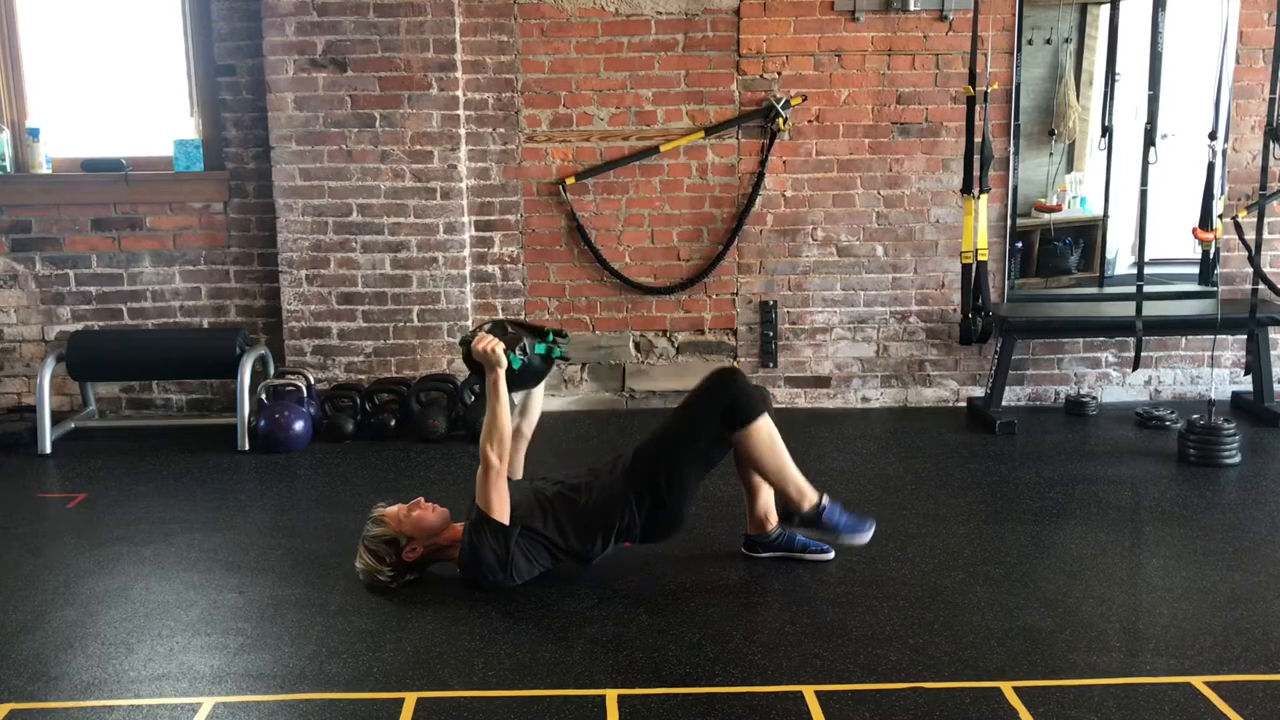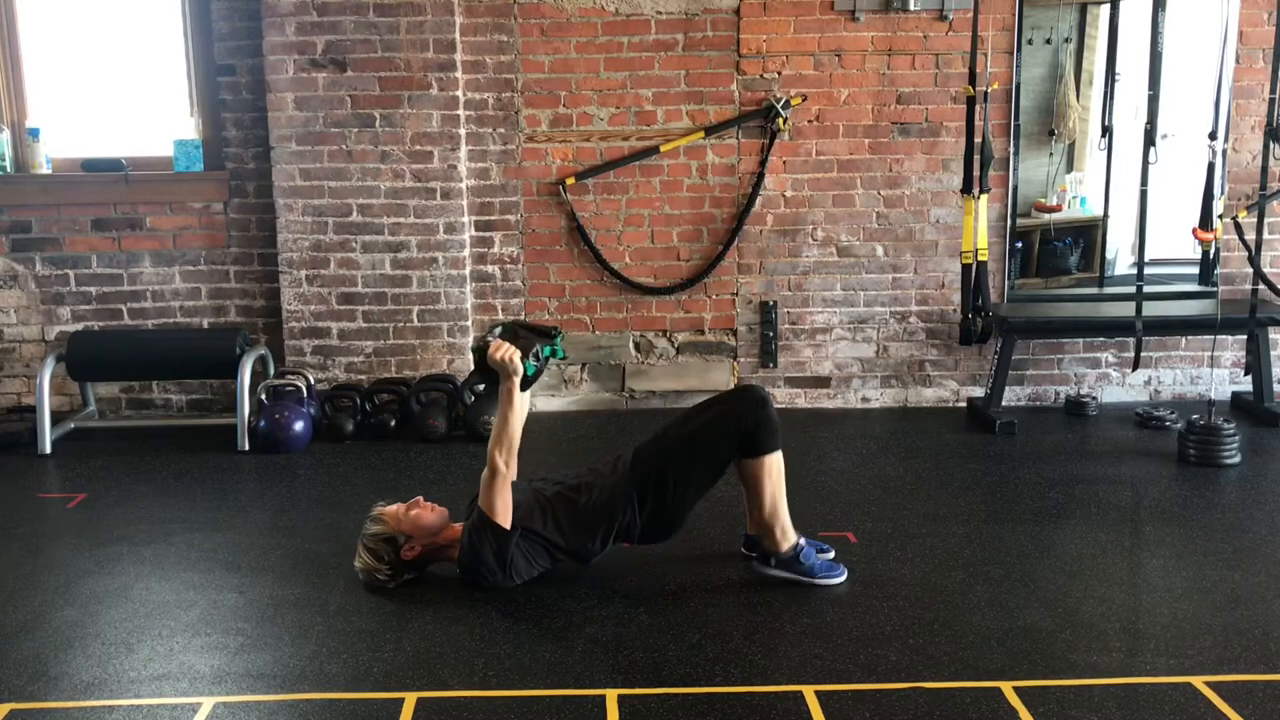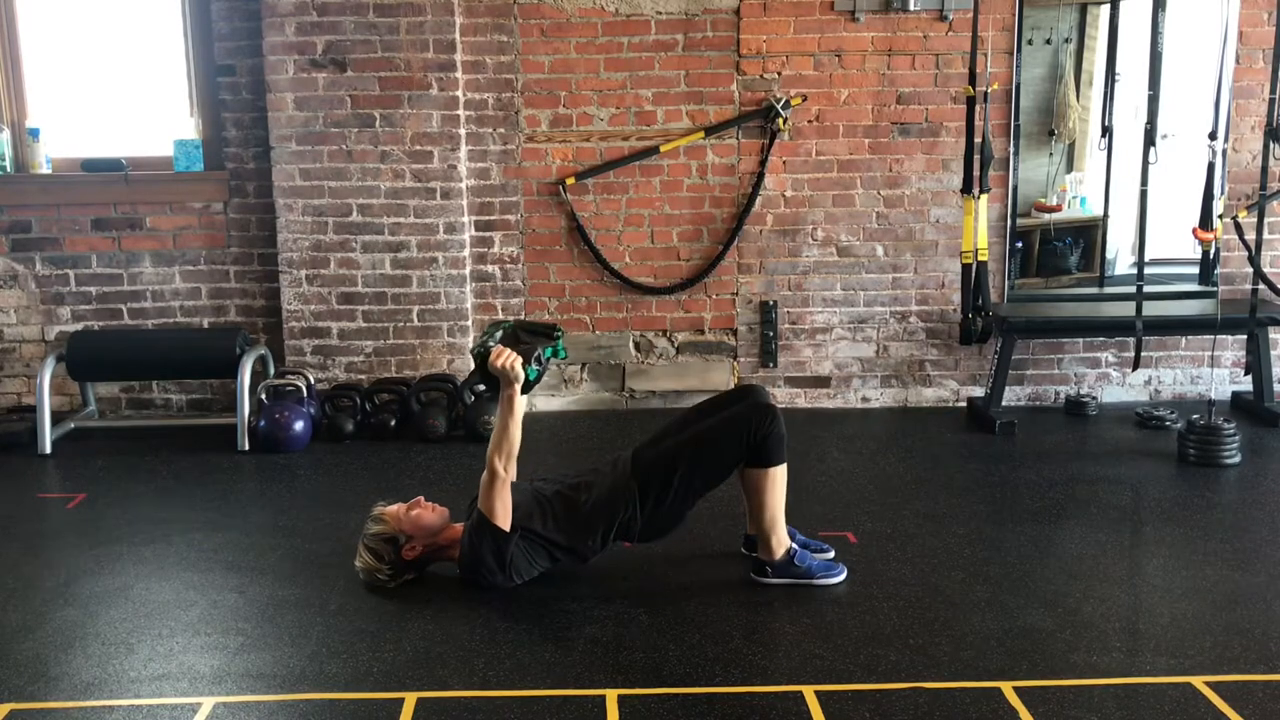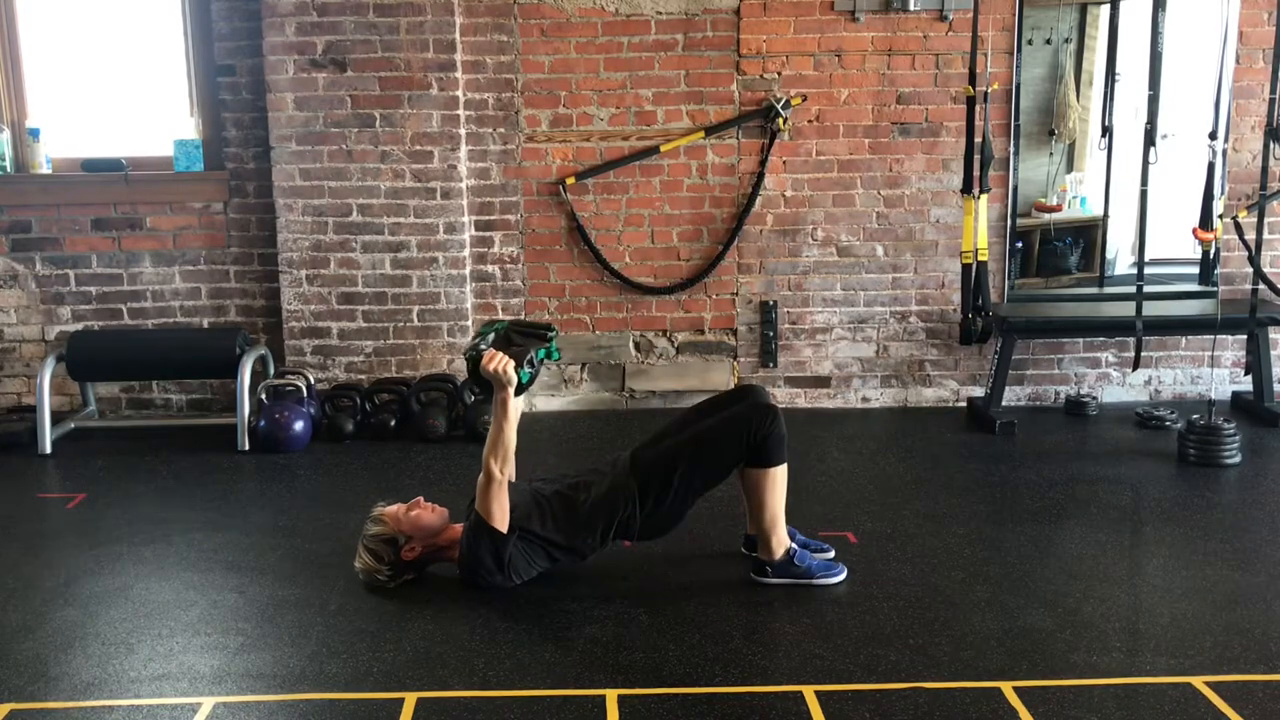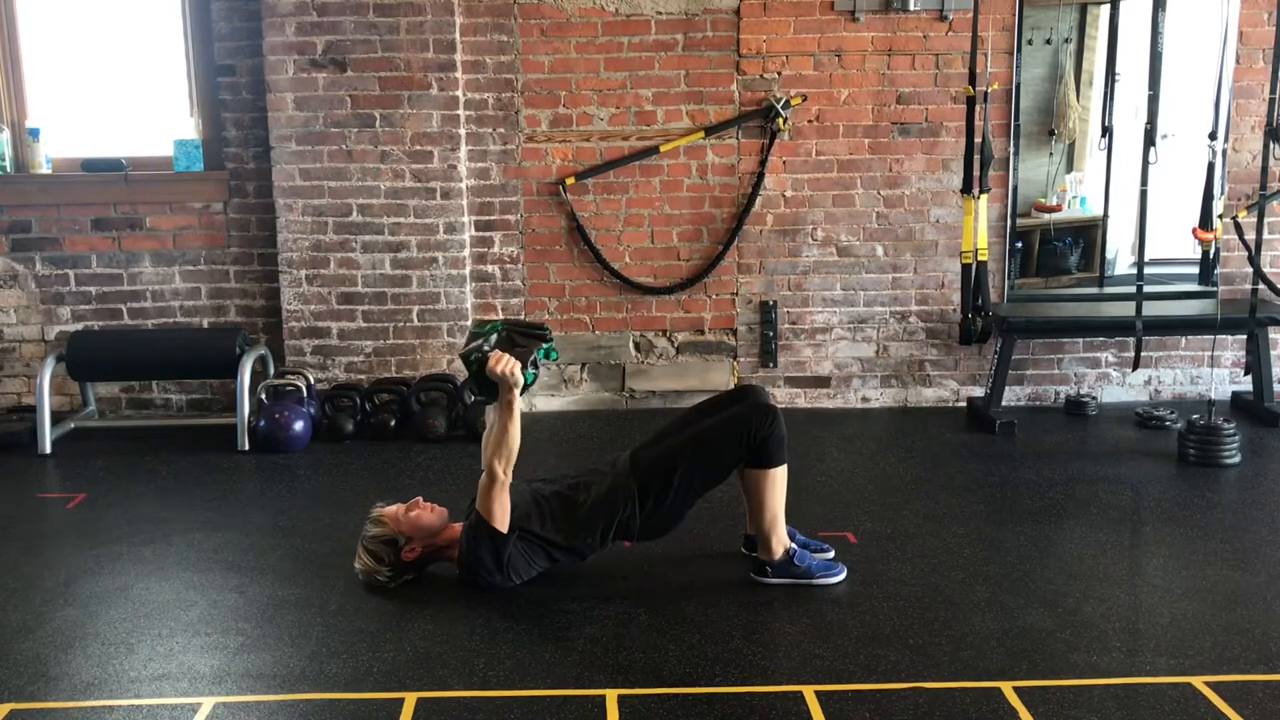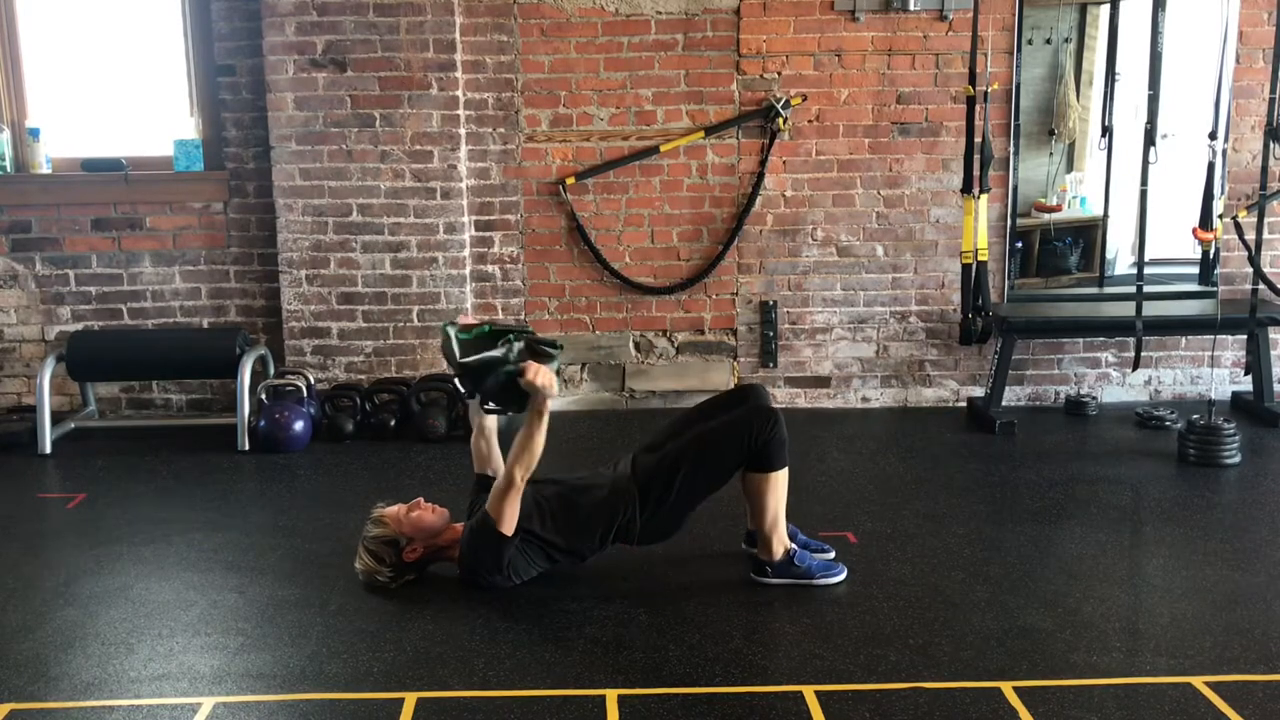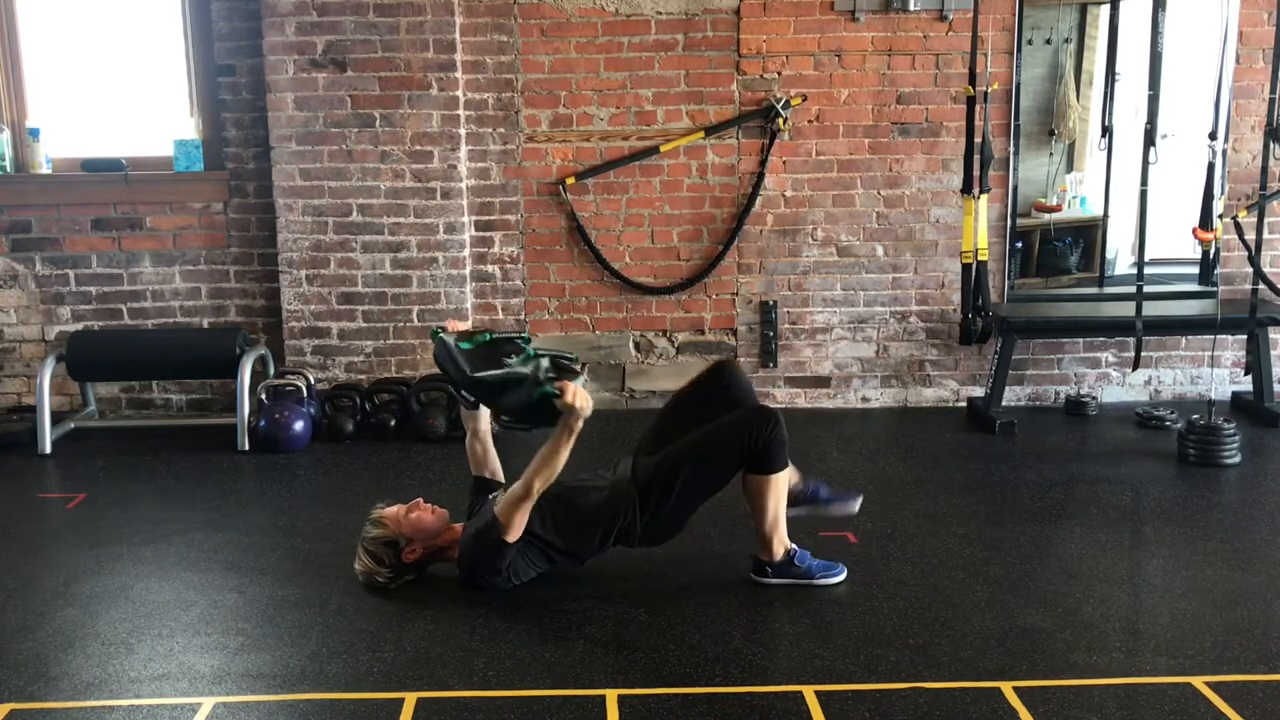
dt=0.2s
person 1, frame 1
left shoulder: (477, 527)
right shoulder: (482, 558)
left elbow: (517, 442)
right elbow: (492, 461)
right wrist: (495, 374)
left hip: (629, 481)
right hip: (644, 502)
left knee: (738, 397)
right knee: (729, 386)
left ankle: (764, 531)
right ankle: (809, 509)
person 1, frame 2
left shoulder: (477, 524)
right shoulder: (482, 558)
left elbow: (503, 463)
right elbow: (499, 465)
left wrist: (519, 378)
right wrist: (509, 382)
left hip: (628, 478)
right hip: (645, 503)
left knee: (747, 399)
right knee: (754, 412)
left ankle: (763, 532)
right ankle: (782, 550)
person 1, frame 3
left shoulder: (477, 524)
right shoulder: (482, 559)
left elbow: (502, 464)
right elbow: (497, 469)
left wrist: (517, 379)
right wrist: (510, 387)
left hip: (631, 474)
right hip: (644, 499)
left knee: (750, 399)
right knee: (762, 422)
left ankle: (763, 532)
right ankle: (776, 557)
person 1, frame 4
left shoulder: (476, 523)
right shoulder: (480, 560)
left elbow: (499, 464)
right elbow: (494, 473)
left wrist: (508, 385)
right wrist: (504, 391)
left hip: (630, 473)
right hip: (643, 498)
left knee: (751, 399)
right knee: (763, 422)
left ankle: (764, 531)
right ankle: (776, 556)
person 1, frame 5
left shoulder: (475, 523)
right shoulder: (480, 560)
left elbow: (495, 440)
right elbow: (498, 473)
left wrist: (499, 384)
right wrist: (507, 392)
left hip: (630, 473)
right hip: (644, 499)
left knee: (751, 400)
right knee: (763, 423)
left ankle: (764, 530)
right ankle: (776, 556)
person 1, frame 6
left shoulder: (478, 515)
right shoulder: (479, 557)
left elbow: (485, 439)
right elbow: (514, 478)
right wrist: (537, 403)
left hip: (631, 476)
right hip: (643, 506)
left knee: (749, 399)
right knee: (763, 425)
left ankle: (765, 527)
right ankle: (774, 557)
person 1, frame 7
left shoulder: (479, 515)
right shoulder: (480, 557)
left elbow: (478, 437)
right elbow: (528, 490)
right wrist: (568, 425)
left hip: (632, 475)
right hip: (647, 504)
left knee: (726, 376)
right knee: (762, 424)
left ankle: (791, 490)
right ankle: (777, 557)
